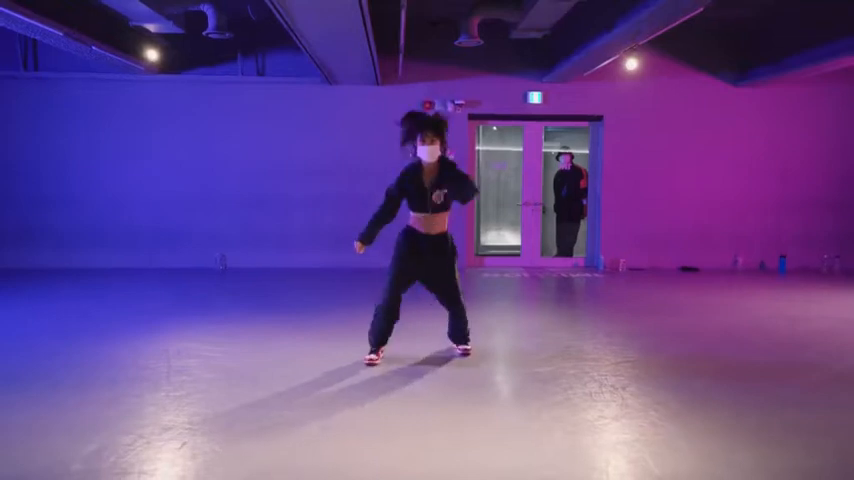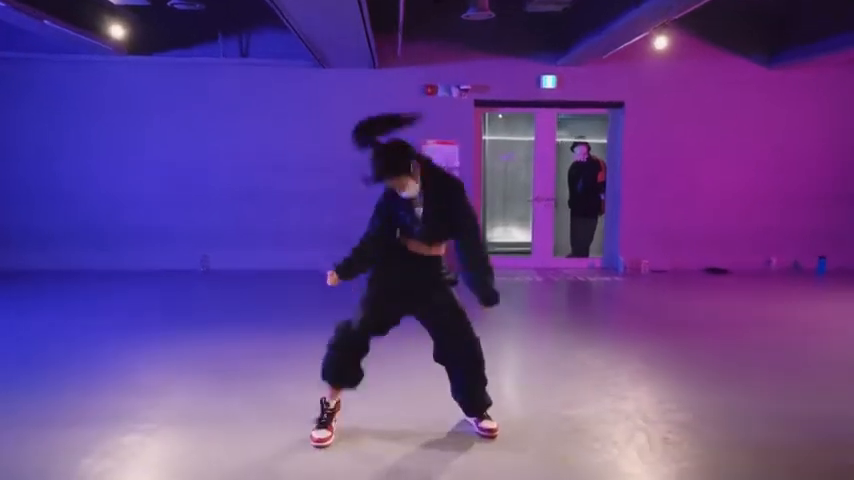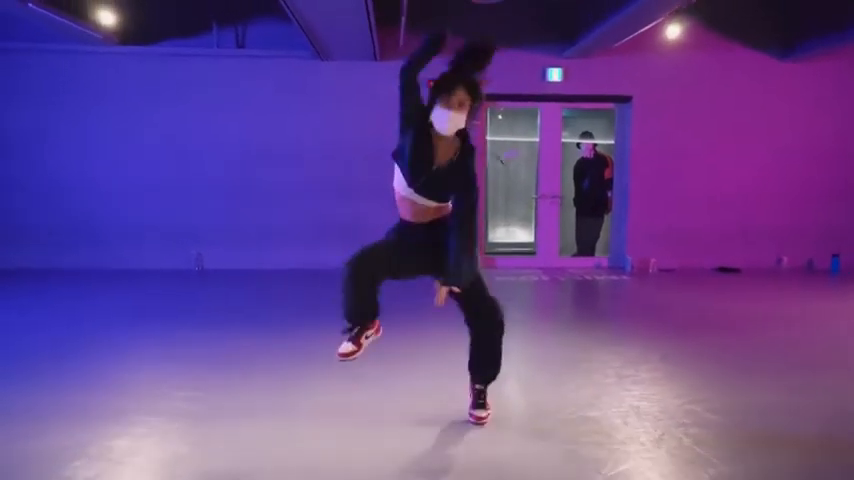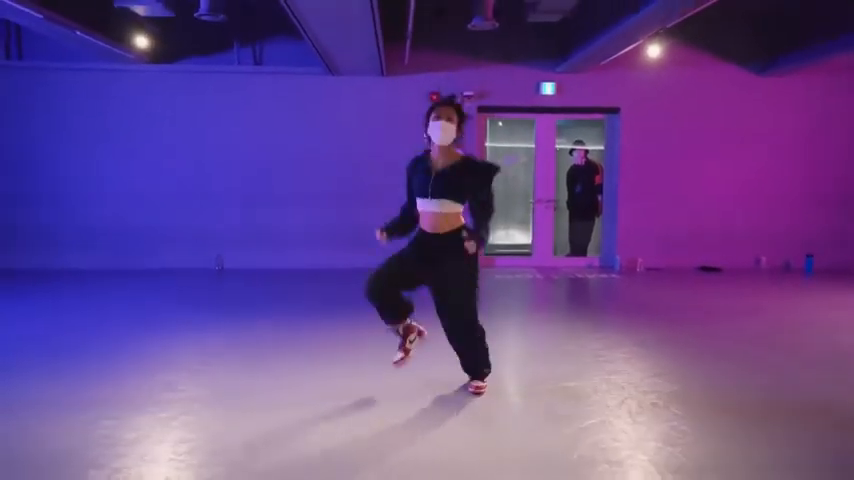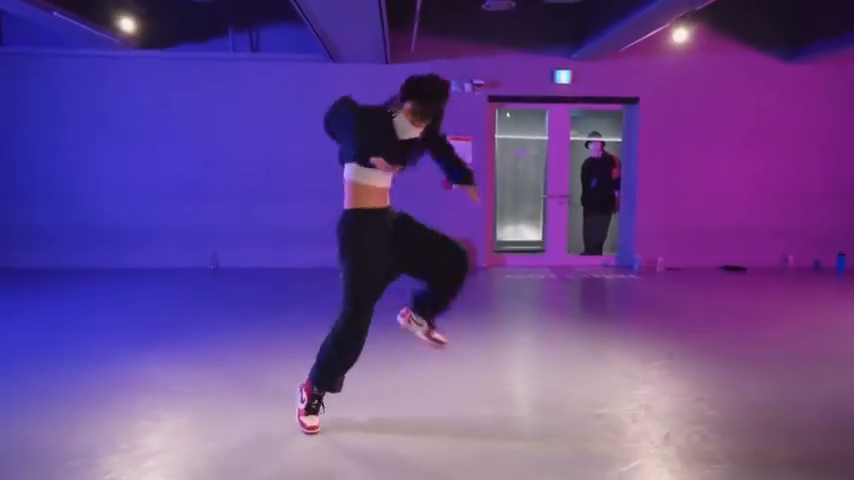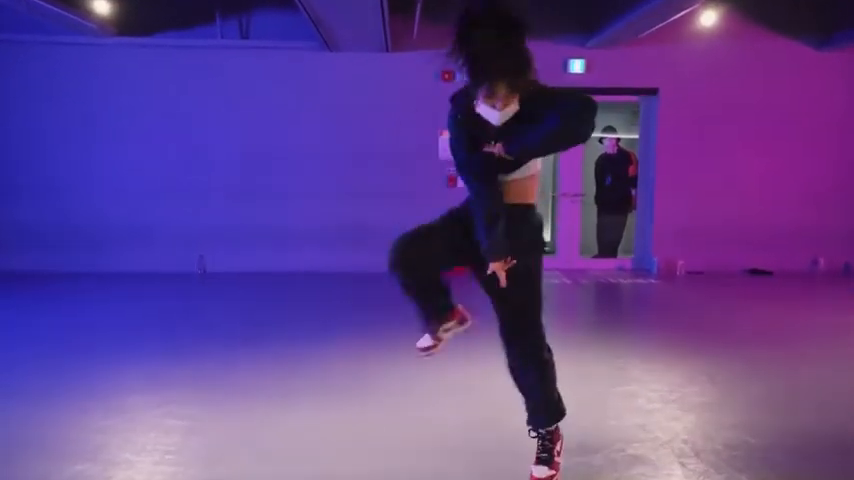
dt=0.7s
person 1, frame 1
left shoulder: (449, 170)
right shoulder: (409, 175)
left elbow: (469, 190)
right elbow: (388, 208)
left wrist: (447, 193)
right wrist: (366, 237)
left hip: (441, 244)
right hip: (412, 241)
left knee: (451, 296)
right knee: (392, 292)
left ankle: (459, 337)
right ankle: (378, 344)
person 1, frame 2
left shoulder: (447, 188)
right shoulder: (393, 195)
left elbow: (469, 240)
right elbow: (376, 237)
left wrist: (484, 290)
right wrist: (344, 270)
left hip: (429, 272)
right hip: (392, 264)
left knee: (462, 342)
right knee: (359, 328)
left ankle: (476, 408)
right ankle: (331, 402)
person 1, frame 3
left shoulder: (465, 160)
right shoulder: (417, 127)
left elbow: (465, 219)
right elbow: (408, 78)
left wrist: (455, 274)
right wrist: (438, 39)
left hip: (446, 235)
right hip: (407, 233)
left knee: (486, 315)
right knee: (361, 268)
left ankle: (478, 388)
right ankle: (362, 325)
person 1, frame 4
left shoulder: (469, 169)
right shoulder: (417, 164)
left elbow: (482, 209)
right elbow: (411, 209)
left wrist: (477, 237)
right wrist: (391, 229)
left hip: (454, 247)
right hip: (422, 243)
left knee: (461, 316)
right knee: (379, 285)
left ankle: (477, 372)
right ankle: (406, 329)
person 1, frame 5
left shoulder: (417, 136)
right shoulder: (369, 120)
left elbow: (444, 152)
right elbow: (336, 118)
left wrist: (464, 178)
right wrist: (371, 156)
left hip: (389, 222)
right hip: (359, 225)
left knee: (454, 261)
right knee: (356, 314)
left ankle: (420, 316)
right ankle: (313, 391)
person 1, frame 6
left shoulder: (541, 103)
right shoulder: (463, 114)
left elbow: (581, 118)
right elbow: (478, 181)
left wrist: (513, 149)
right wrist: (492, 249)
left hip: (520, 225)
right hip: (474, 215)
left knee: (523, 335)
right knee: (407, 254)
left ankle: (548, 432)
right ankle: (445, 317)
person 2, frame 1
left shoulder: (579, 172)
right shoulder: (559, 174)
left elbow: (584, 192)
left wrist: (583, 208)
left hip: (574, 211)
right hip: (561, 210)
left knee: (569, 238)
right knee: (561, 239)
person 2, frame 2
left shoulder: (596, 164)
right shoulder: (574, 166)
left elbow: (602, 186)
left wrist: (601, 204)
left hip: (590, 207)
right hip: (577, 206)
left knee: (585, 236)
right knee: (576, 237)
left ankle: (581, 257)
right ankle: (577, 257)
person 2, frame 3
left shoulder: (604, 160)
right shoulder: (580, 163)
left elbow: (609, 184)
left wrist: (608, 202)
left hip: (597, 206)
right hip: (582, 205)
left knee: (591, 235)
right knee: (581, 236)
left ankle: (587, 257)
right ankle: (582, 256)
person 2, frame 4
left shoulder: (594, 168)
right shoulder: (572, 170)
left elbow: (599, 190)
right elbow: (570, 189)
left wrist: (599, 206)
right wrist: (570, 203)
left hip: (588, 209)
right hip: (575, 208)
left knee: (583, 237)
right knee: (574, 237)
left ankle: (579, 257)
right ankle: (575, 256)
person 2, frame 5
left shoulder: (611, 161)
right shoulder: (587, 163)
left elbow: (616, 184)
right elbow: (584, 183)
left wrist: (616, 201)
right wrist: (584, 200)
left hip: (604, 204)
right hip: (590, 204)
left knee: (599, 233)
right knee: (589, 234)
left ankle: (594, 254)
right ankle: (590, 254)
person 2, frame 6
left shoulder: (627, 157)
right shoulder: (601, 159)
left elbow: (633, 182)
left wrist: (632, 200)
right wrist: (599, 198)
left hip: (620, 204)
right hip: (604, 203)
left knee: (614, 235)
right knee: (602, 235)
left ankle: (608, 256)
right ankle: (604, 256)
